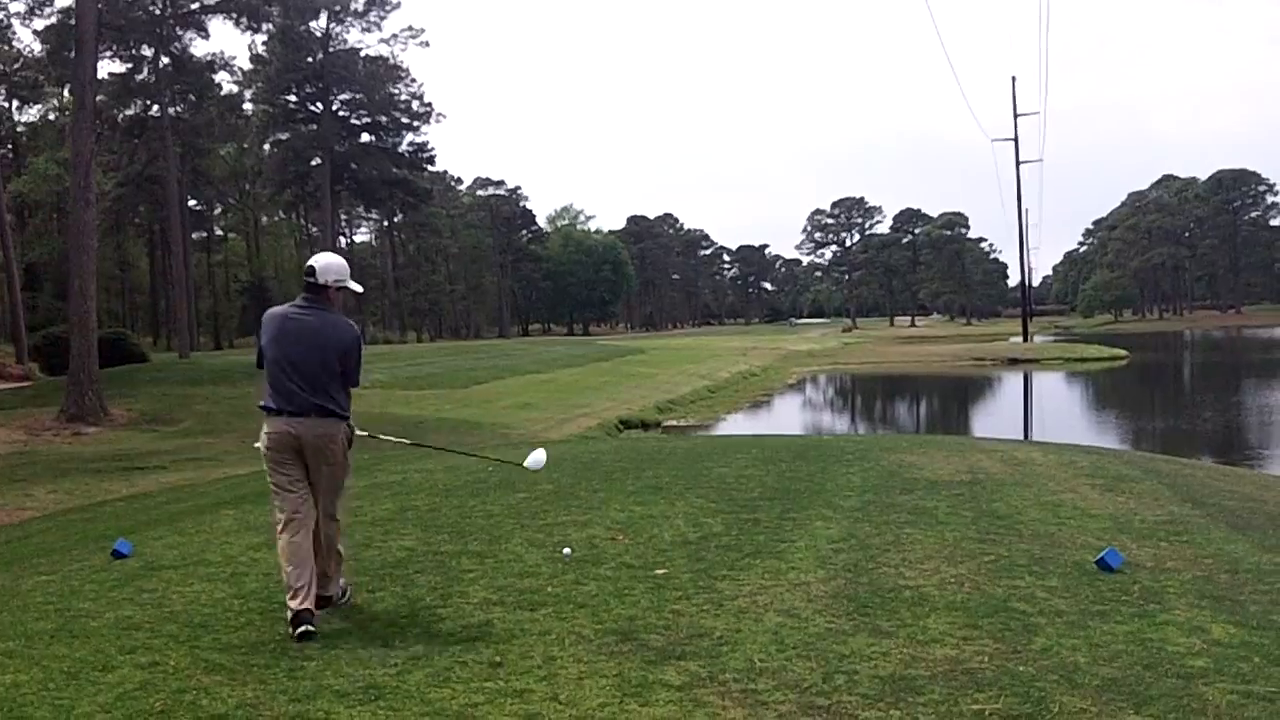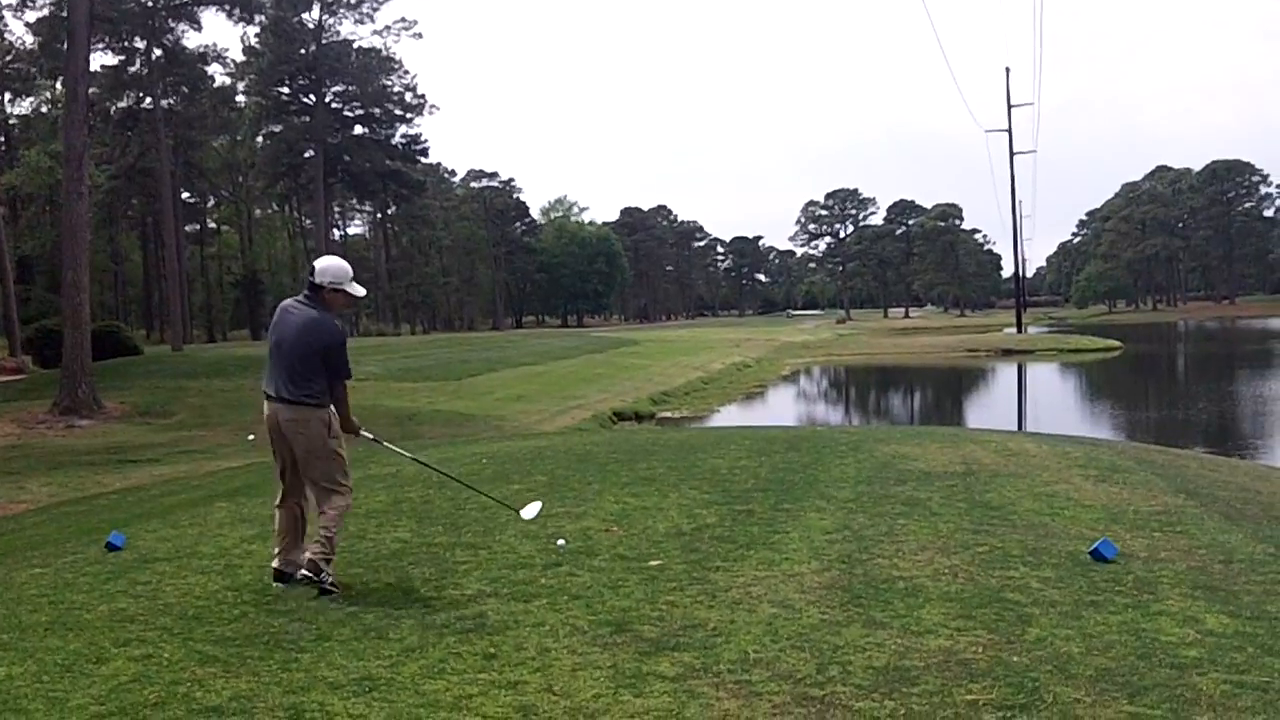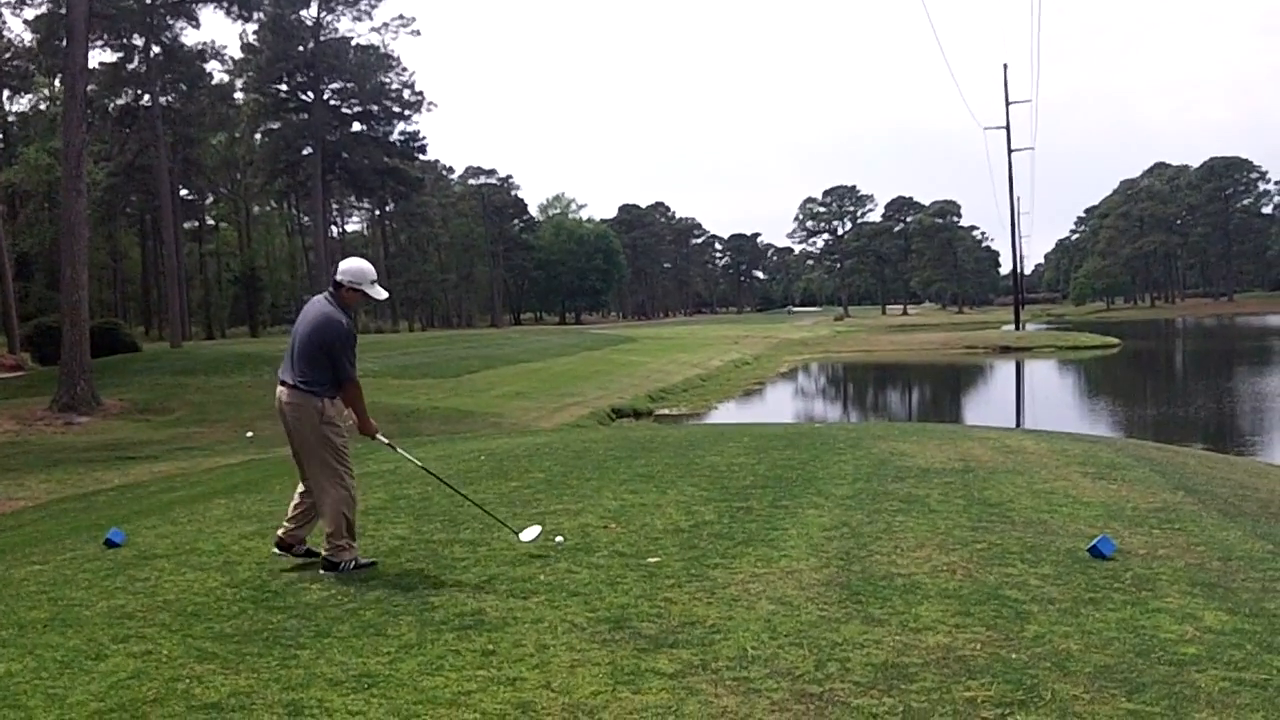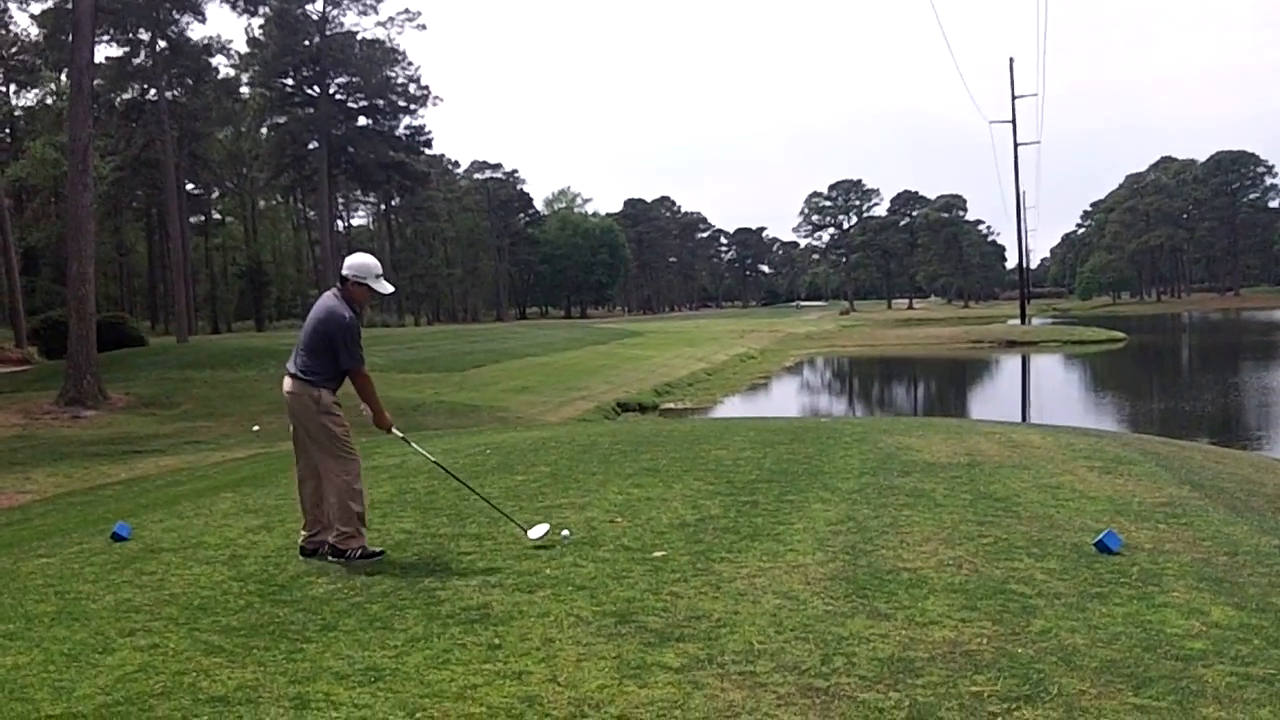
dt=0.5s
person 1, frame 1
left shoulder: (272, 319)
right shoulder: (346, 331)
right elbow: (347, 386)
left hip: (280, 427)
right hip: (326, 428)
left knee: (292, 520)
right knee: (326, 513)
left ankle: (301, 608)
right ankle: (327, 590)
person 1, frame 2
left shoulder: (284, 310)
right shoulder: (330, 329)
right elbow: (338, 384)
right wrist: (346, 421)
left hip: (275, 410)
right hip: (309, 416)
left knee: (290, 492)
right knee: (335, 492)
left ankle: (285, 566)
right ankle: (316, 563)
person 1, frame 3
left shoulder: (316, 303)
right shoulder: (339, 325)
right elbow: (348, 381)
left wrist: (343, 404)
right wrist: (364, 420)
left hip: (290, 395)
right hip: (311, 404)
left knee: (315, 476)
right knee: (336, 480)
left ankle: (291, 536)
right ankle: (339, 555)
person 1, frame 4
left shoulder: (331, 299)
right shoulder: (343, 318)
right elbow: (357, 372)
left wrist: (368, 403)
right wrist: (378, 412)
left hip: (299, 389)
right hip: (313, 395)
left knee: (312, 470)
right knee: (343, 467)
left ankle: (314, 540)
right ankle: (346, 543)
